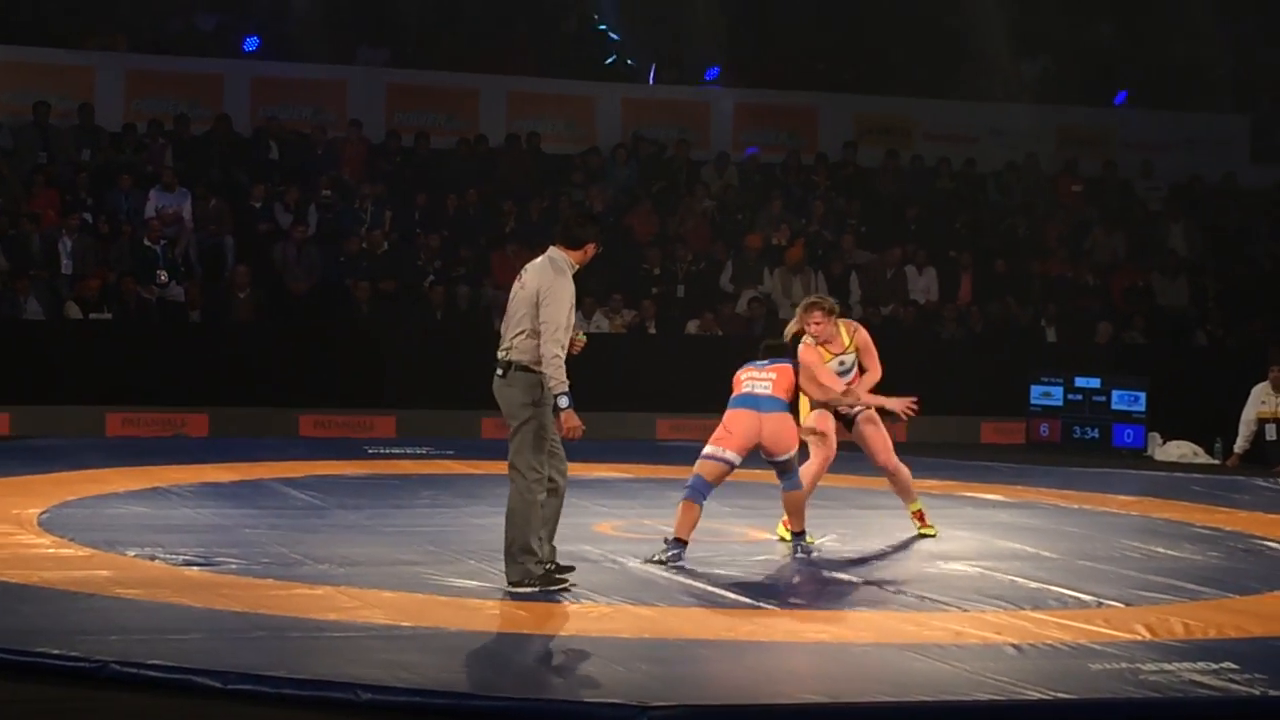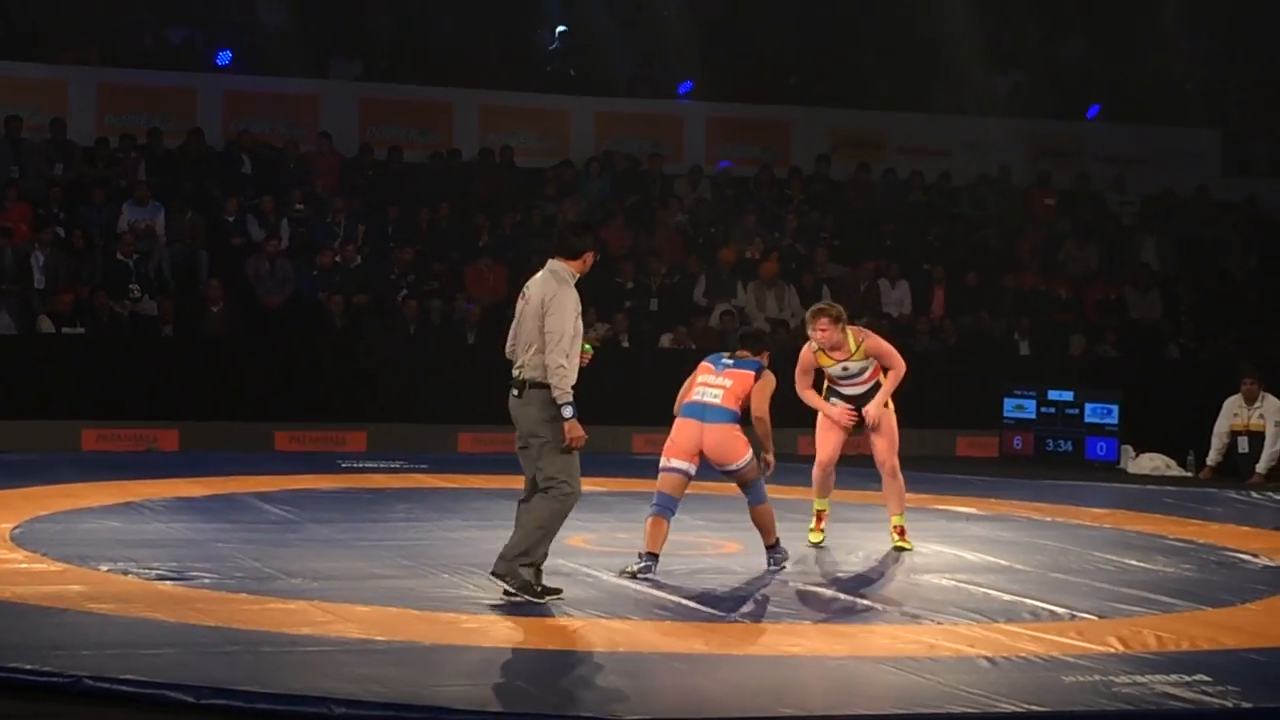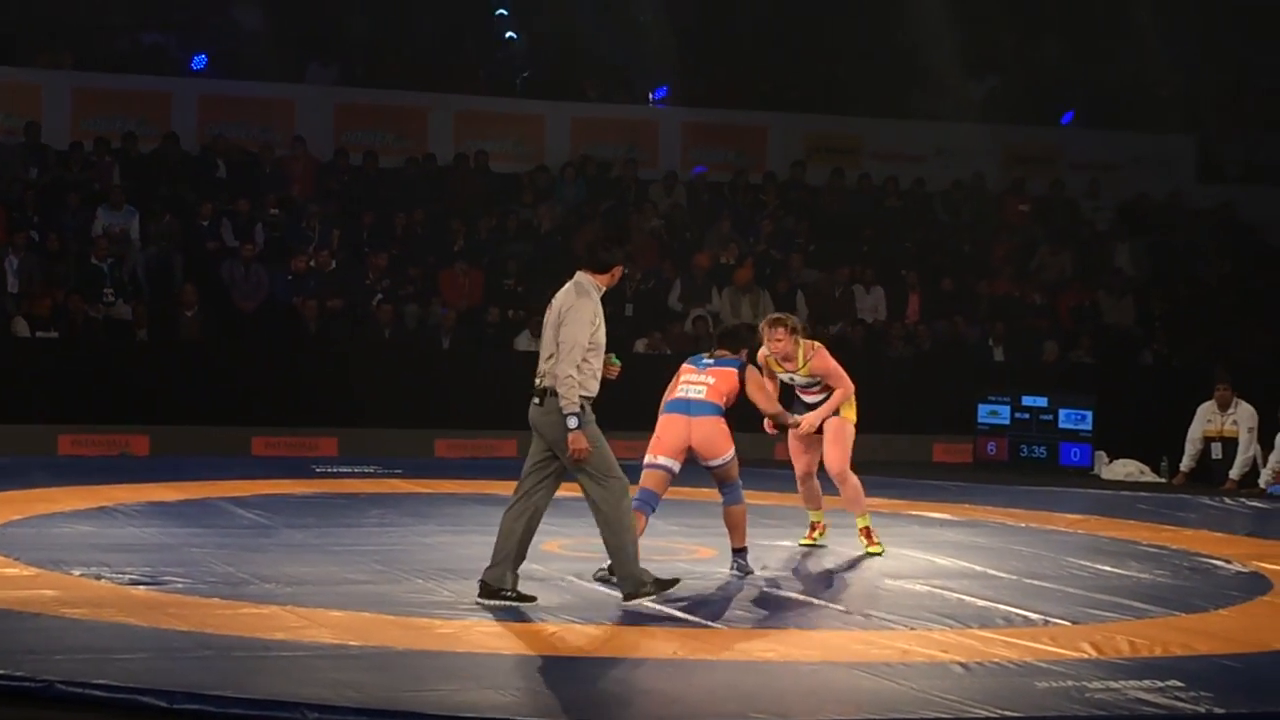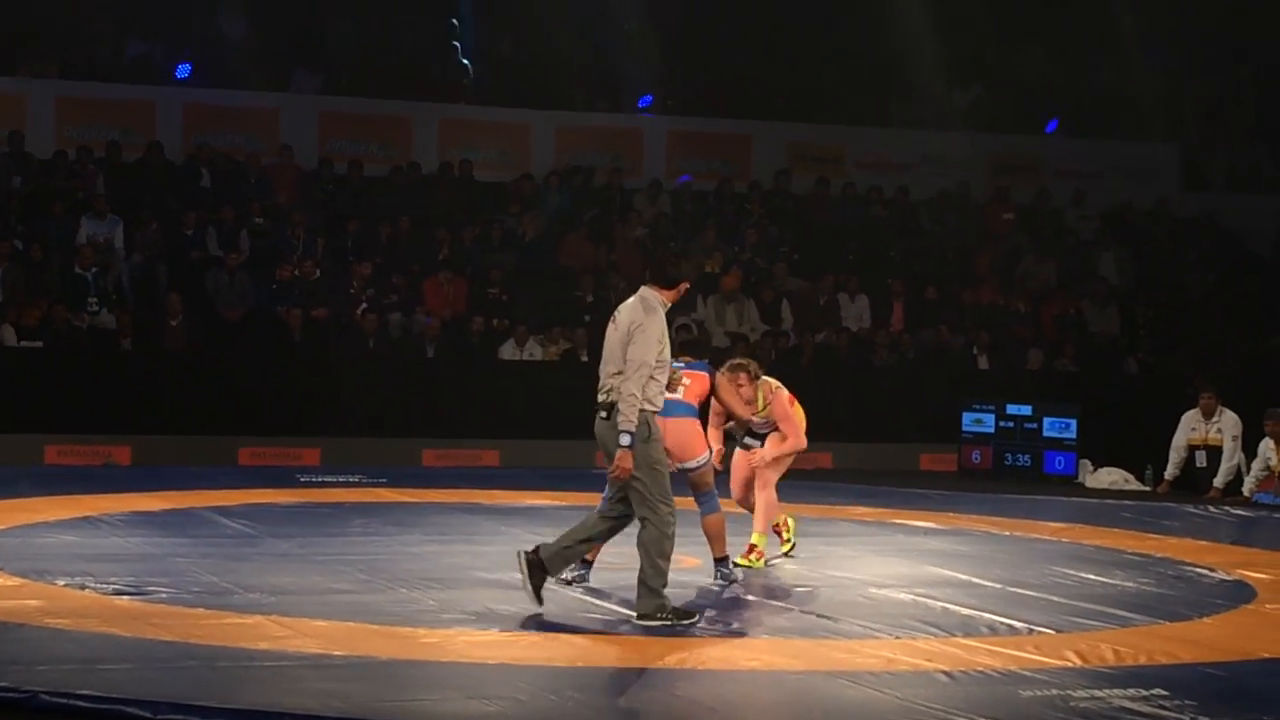
dt=0.3s
person 1, frame 1
left shoulder: (534, 268)
right shoulder: (558, 281)
left elbow: (509, 327)
right elbow: (550, 350)
left wrist: (563, 341)
right wrist: (566, 406)
left hip: (516, 377)
right hip: (526, 382)
left knee: (552, 471)
right knee: (530, 477)
left ankle: (540, 558)
right ankle: (522, 570)
person 1, frame 2
left shoulder: (536, 284)
right shoulder: (563, 291)
left elbow: (513, 348)
right elbow: (556, 361)
left wrist: (571, 355)
right wrist: (570, 415)
left hip: (526, 395)
right hip: (543, 398)
left knee: (541, 489)
right knee: (563, 488)
left ankle: (525, 575)
right ankle: (512, 566)
person 1, frame 3
left shoulder: (570, 294)
right shoulder: (583, 302)
right elbow: (567, 369)
left wrist: (599, 368)
right wrist: (575, 428)
left hip: (547, 407)
right hip: (564, 407)
left knee: (531, 495)
right knee: (612, 489)
left ankle: (497, 582)
right ankle: (633, 580)
person 1, frame 4
left shoulder: (630, 307)
right shoulder: (650, 318)
right elbow: (632, 385)
left wrist: (658, 382)
right wrist: (625, 446)
left hip: (611, 420)
right hip: (632, 425)
left knee: (618, 510)
right knee: (658, 513)
left ankle: (543, 560)
right ankle: (653, 605)
person 2, frame 1
left shoulder: (743, 371)
right shoulder: (797, 367)
right elbow: (824, 396)
right wrist: (882, 401)
left hip: (738, 417)
right hip: (778, 421)
left knee: (696, 488)
right knee: (789, 476)
left ankle: (677, 546)
right ankle: (800, 541)
person 2, frame 2
left shoulder: (708, 361)
right shoulder: (764, 374)
left elbow: (679, 407)
right elbow: (759, 414)
right wrist: (768, 451)
left hip: (685, 427)
right hip: (722, 432)
left knee: (663, 503)
right knee: (756, 489)
left ankle: (649, 560)
right ankle: (773, 552)
person 2, frame 3
left shoulder: (688, 363)
right shoulder: (744, 369)
right elbow: (769, 407)
right wrist: (787, 419)
left hip: (670, 421)
right hip: (709, 424)
left knee: (644, 499)
right knee: (731, 489)
right ankle: (739, 558)
person 2, frame 4
right shoulder: (711, 375)
right elbow: (744, 414)
right hip: (684, 427)
right knee: (707, 498)
left ankle: (583, 566)
right ankle: (722, 567)
person 3, frame 1
left shoulder: (854, 332)
right shoulder: (806, 349)
left elbow: (873, 372)
right hip: (818, 402)
left knee: (888, 462)
right knee: (823, 457)
left ankle: (917, 513)
right ankle: (789, 522)
person 3, frame 2
left shoulder: (864, 340)
right shoulder: (810, 352)
left elbow: (898, 366)
right elbow: (803, 388)
left wrist: (878, 401)
right wrist: (830, 410)
left hip: (874, 394)
right hip: (836, 399)
left knee: (888, 463)
right knee: (824, 459)
left ankle: (898, 529)
right ankle: (819, 513)
person 3, frame 3
left shoulder: (815, 356)
right shoulder: (765, 356)
left elbow: (846, 388)
left wrist: (817, 415)
left hip: (837, 402)
right hip: (804, 404)
left knee: (837, 470)
right knee: (803, 474)
left ankle: (866, 530)
right ankle: (816, 524)
person 3, frame 4
left shoulder: (773, 398)
left elbow: (799, 441)
right elbow: (714, 428)
left wrist: (770, 453)
right wrist: (717, 448)
left hip: (787, 428)
right hip: (755, 430)
left knee: (764, 481)
right knee: (740, 495)
left ankle: (757, 549)
right ankle: (782, 524)
